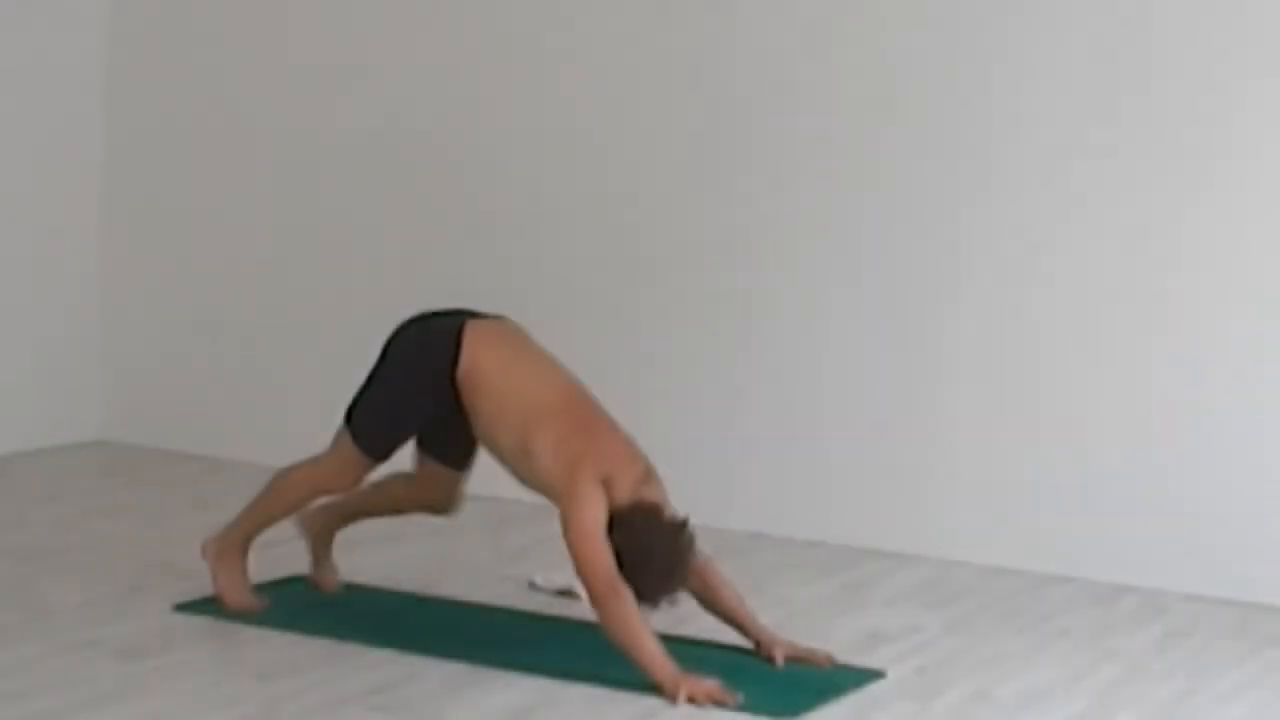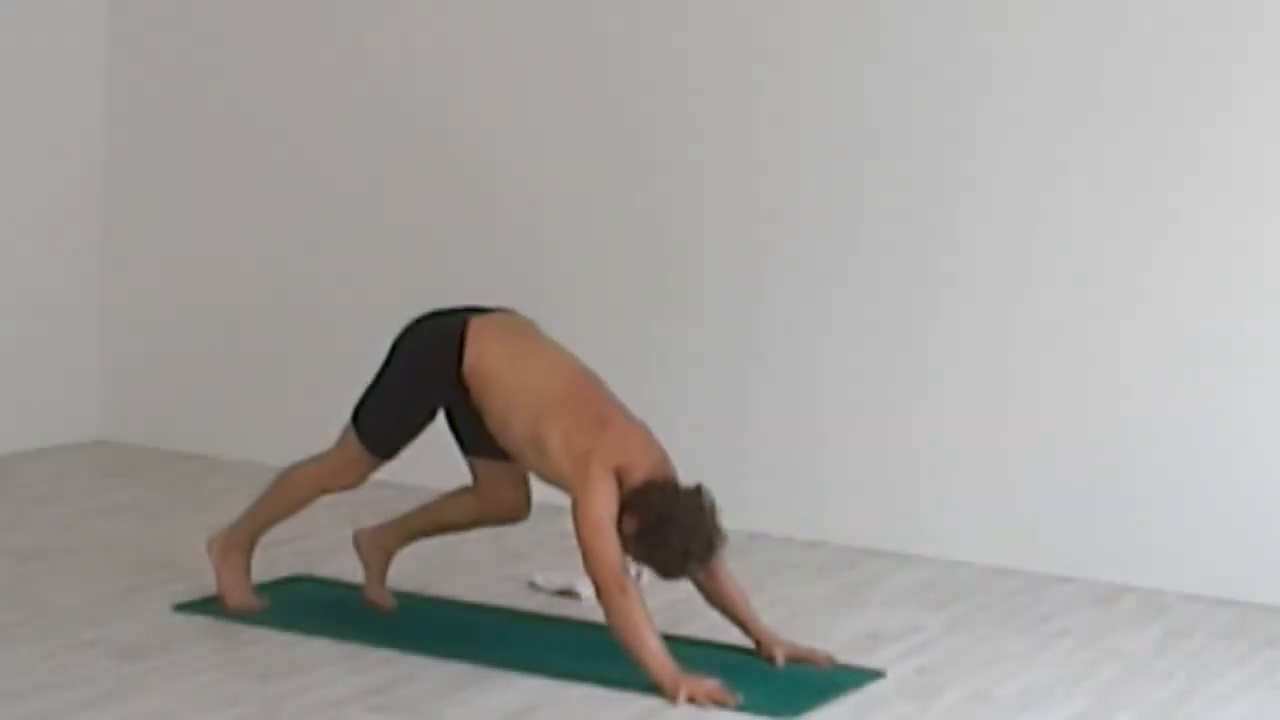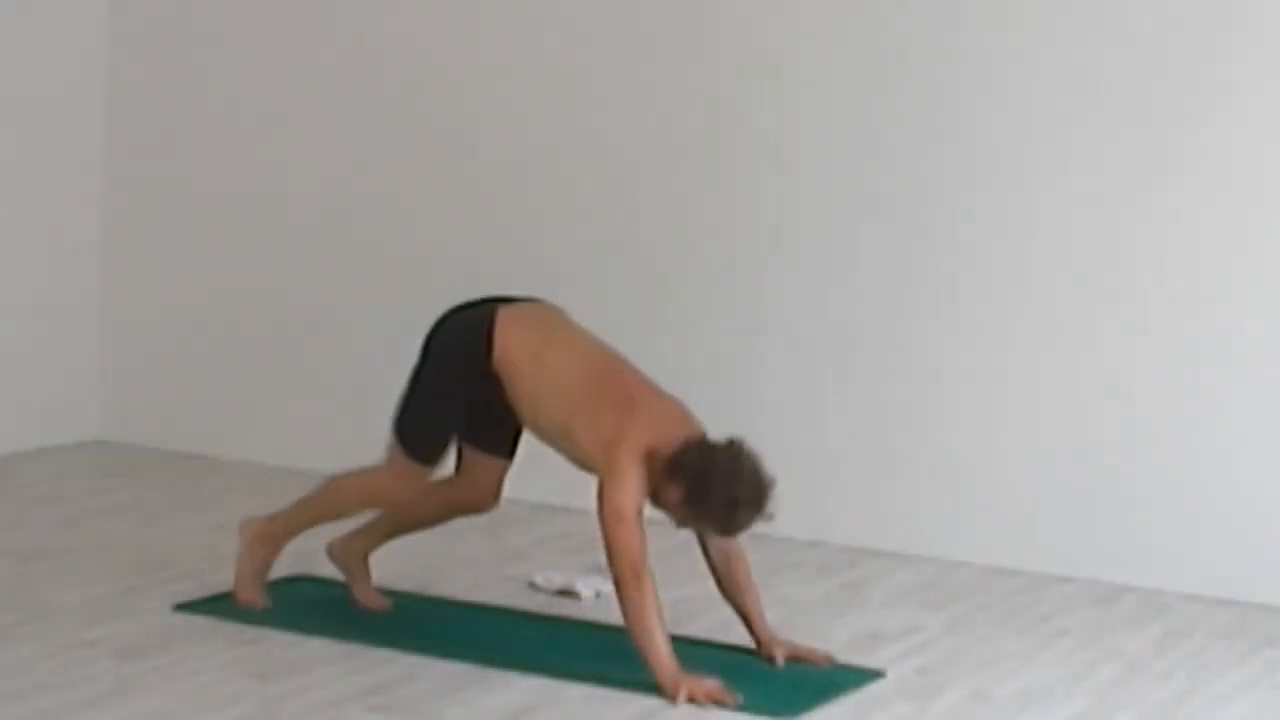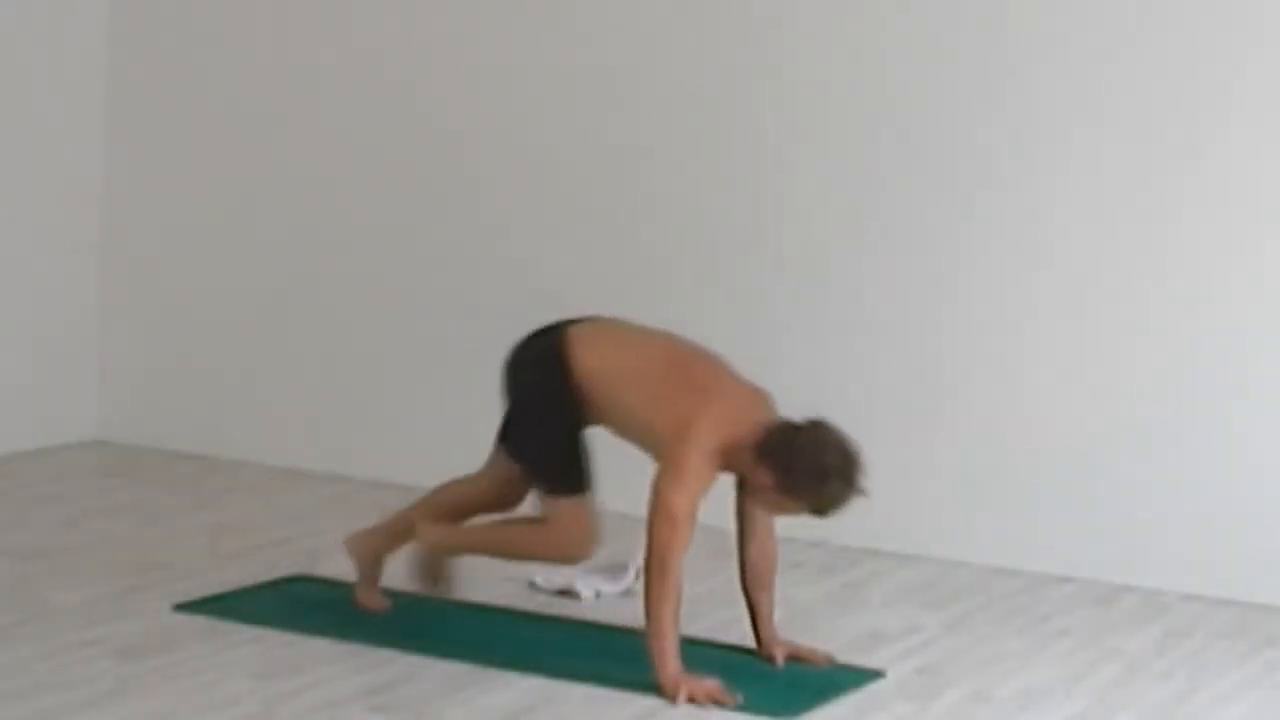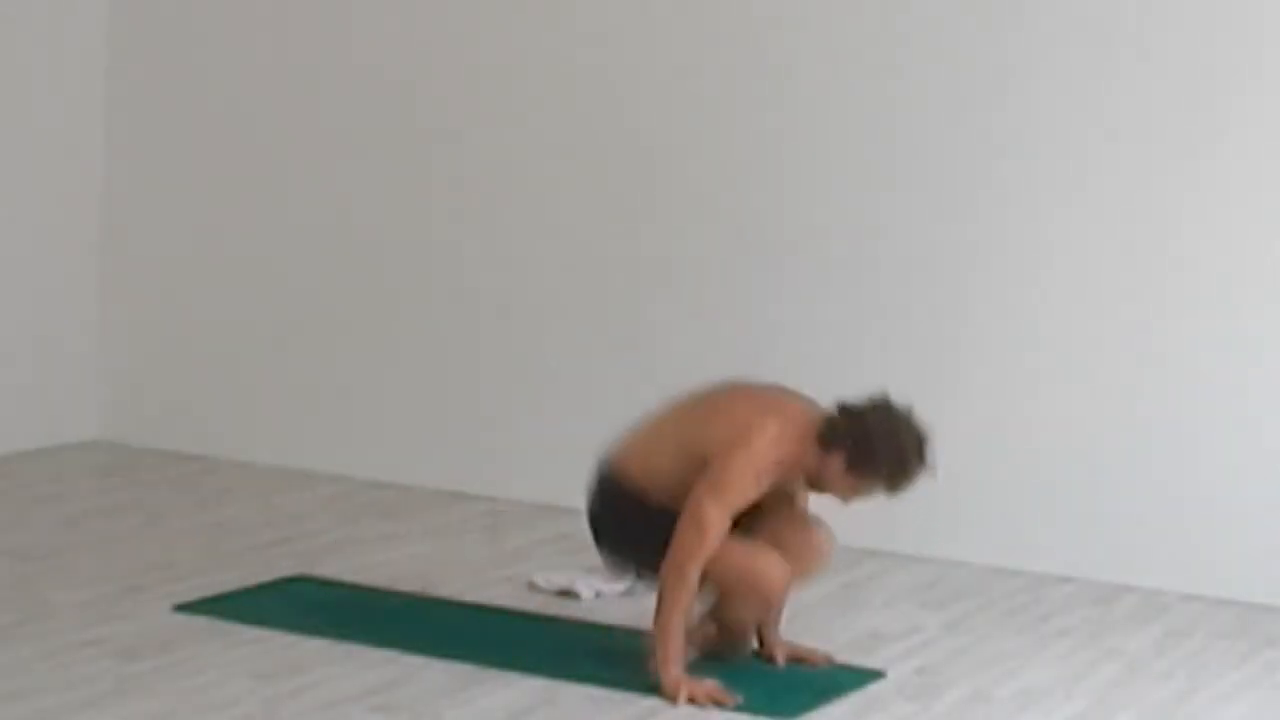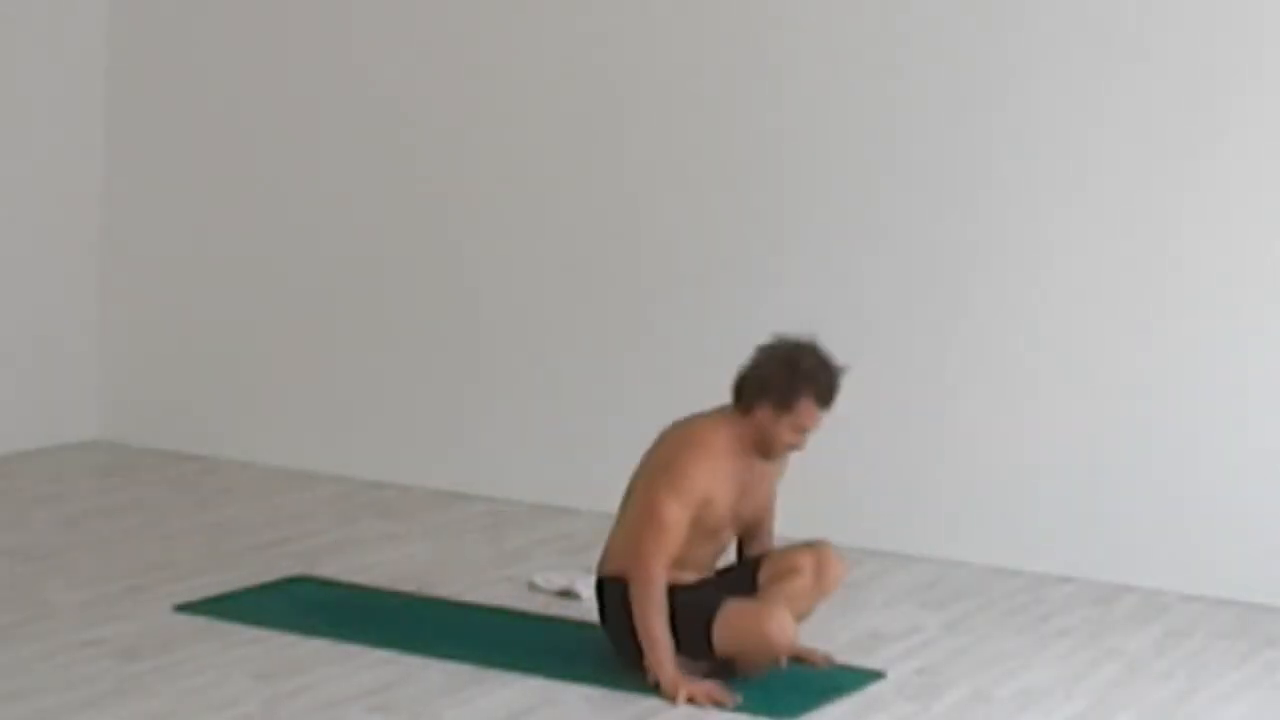
dt=0.5s
person 1, frame 1
left shoulder: (641, 482)
right shoulder: (585, 486)
left elbow: (694, 563)
right elbow: (605, 594)
left wrist: (762, 636)
right wrist: (671, 678)
left hip: (476, 348)
right hip: (436, 352)
left knee: (439, 492)
right knee: (342, 469)
left ankle: (325, 523)
right ankle: (228, 546)
person 1, frame 2
left shoulder: (654, 468)
right shoulder: (597, 475)
left elbow: (704, 555)
right elbow: (614, 587)
left wrist: (763, 635)
right wrist: (672, 678)
left hip: (488, 342)
right hip: (443, 349)
left knee: (508, 503)
right knee: (346, 468)
left ankle: (384, 542)
right ankle: (233, 543)
person 1, frame 3
left shoulder: (691, 444)
right shoulder: (628, 457)
left elbow: (722, 545)
right elbow: (631, 574)
left wrist: (764, 635)
right wrist: (670, 677)
left hip: (516, 329)
right hip: (470, 342)
left knee: (476, 495)
right knee: (405, 484)
left ankle: (353, 550)
right ankle: (268, 535)
person 1, frame 4
left shoulder: (764, 428)
right shoulder: (700, 448)
left elbow: (757, 538)
right elbow: (663, 564)
left wrist: (769, 636)
right wrist: (671, 675)
left hip: (576, 357)
right hip: (548, 368)
left knee: (499, 487)
right knee: (574, 541)
left ankle: (374, 542)
right ankle: (440, 540)
person 1, frame 5
left shoulder: (812, 436)
right shoulder: (757, 450)
left elbow: (784, 530)
right elbow: (684, 564)
left wrist: (770, 636)
right wrist: (670, 674)
left hip: (680, 498)
right hip: (627, 501)
left knee: (813, 542)
right knee: (765, 574)
left ankle: (715, 629)
right ankle: (692, 638)
person 1, frame 6
left shoulder: (769, 451)
right shoulder: (696, 456)
left elbow: (756, 541)
right elbow: (647, 569)
left wrist: (773, 635)
right wrist: (669, 676)
left hip: (700, 589)
right hip: (637, 603)
left knee: (825, 565)
right knee: (774, 629)
left ankle: (716, 644)
right ankle: (687, 662)
